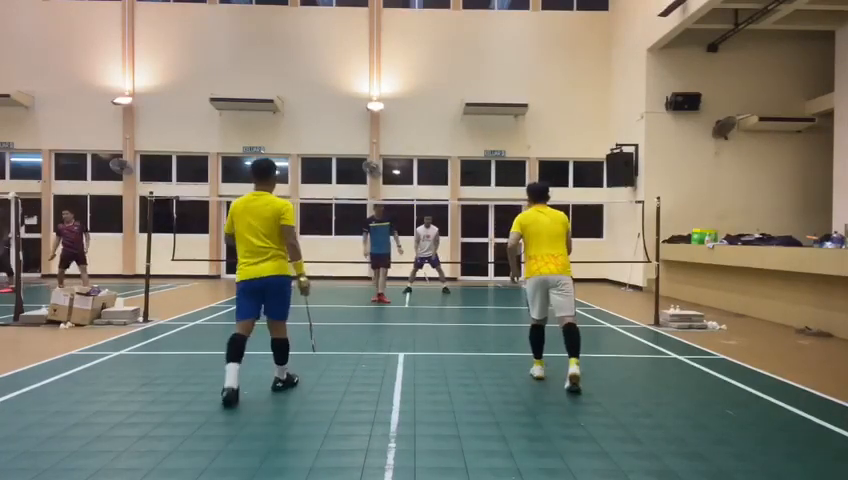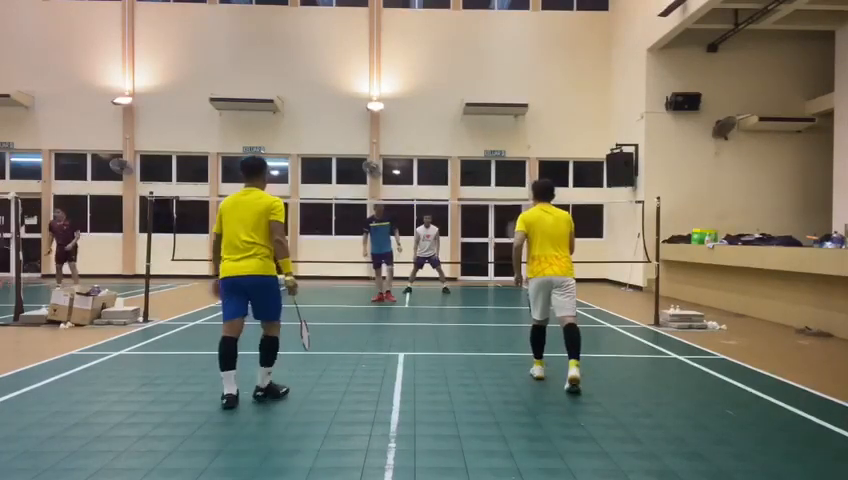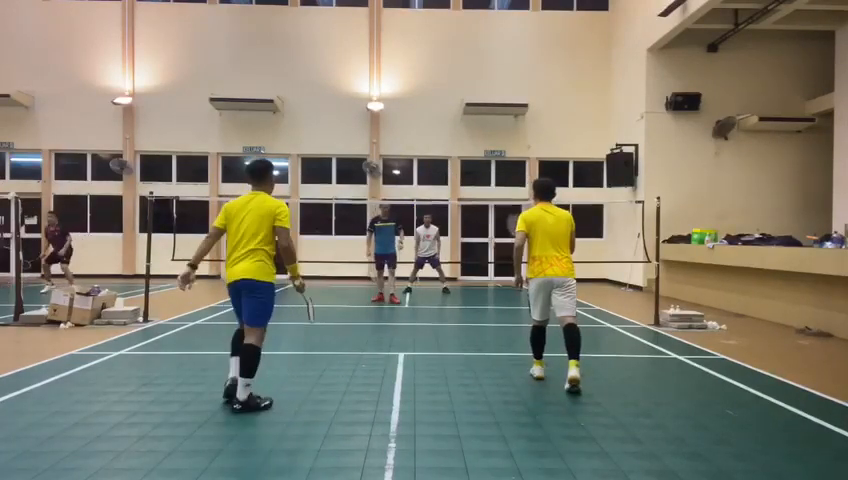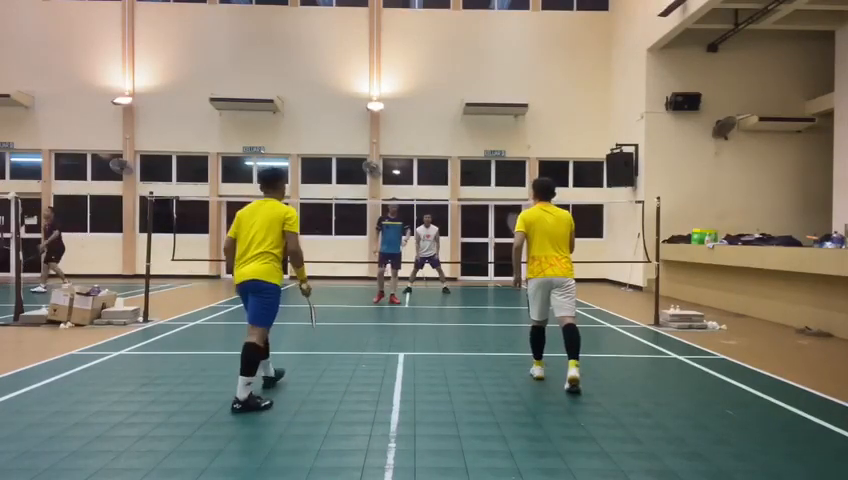
dt=0.3s
person 1, frame 1
left shoulder: (236, 206)
right shoulder: (282, 206)
left elbow: (229, 240)
right elbow: (291, 243)
right wrist: (302, 275)
left hip: (246, 276)
right hip: (276, 274)
left knee: (242, 330)
right knee: (278, 329)
left ankle: (230, 386)
right ankle: (281, 378)
person 1, frame 2
left shoulder: (226, 203)
right shoulder: (272, 203)
left elbow: (216, 243)
right elbow: (278, 239)
left wrist: (217, 276)
right wrist: (288, 274)
left hip: (230, 275)
right hip: (261, 273)
left knee: (230, 331)
right knee: (271, 328)
left ankle: (229, 392)
right ankle: (263, 385)
person 1, frame 3
left shoulder: (231, 206)
right shoulder: (278, 207)
left elbow: (211, 238)
right elbow: (285, 244)
left wrist: (192, 267)
right wrist: (296, 276)
left hip: (233, 275)
right hip: (258, 276)
left knee: (245, 329)
right knee: (254, 334)
left ankle: (234, 379)
right ankle: (243, 397)
person 1, frame 4
left shoulder: (243, 212)
right shoulder: (286, 212)
left elbow: (228, 248)
right elbow: (293, 249)
left wrist: (235, 275)
right wrist: (303, 280)
left hip: (243, 277)
right hip: (265, 277)
left knee: (260, 328)
right knee: (256, 334)
left ankle: (268, 373)
right ankle: (242, 396)
person 2, frame 1
left shoulder: (523, 218)
right shoulder: (561, 217)
left elbow: (512, 245)
left wrist: (514, 269)
left hip: (535, 275)
right hip: (561, 273)
left knee: (537, 321)
right knee: (568, 319)
left ankle: (538, 366)
right ankle: (573, 364)
person 2, frame 2
left shoulder: (526, 217)
right shoulder: (566, 217)
left elbow: (517, 244)
left wrist: (517, 272)
left hip: (538, 275)
right hip: (564, 274)
left knee: (538, 321)
right knee: (569, 320)
left ankle: (538, 366)
right ankle: (573, 366)
person 2, frame 3
left shoulder: (527, 216)
right shoulder: (567, 216)
left elbow: (518, 245)
left wrist: (517, 273)
left hip: (538, 276)
right hip: (564, 275)
left knee: (539, 322)
right knee: (569, 320)
left ankle: (538, 366)
right ankle: (573, 367)
person 2, frame 4
left shoulder: (526, 216)
right shoulder: (566, 216)
left elbow: (517, 245)
left wrist: (516, 273)
left hip: (538, 276)
right hip: (564, 275)
left knee: (538, 322)
right knee: (568, 320)
left ankle: (538, 366)
right ankle: (573, 367)
